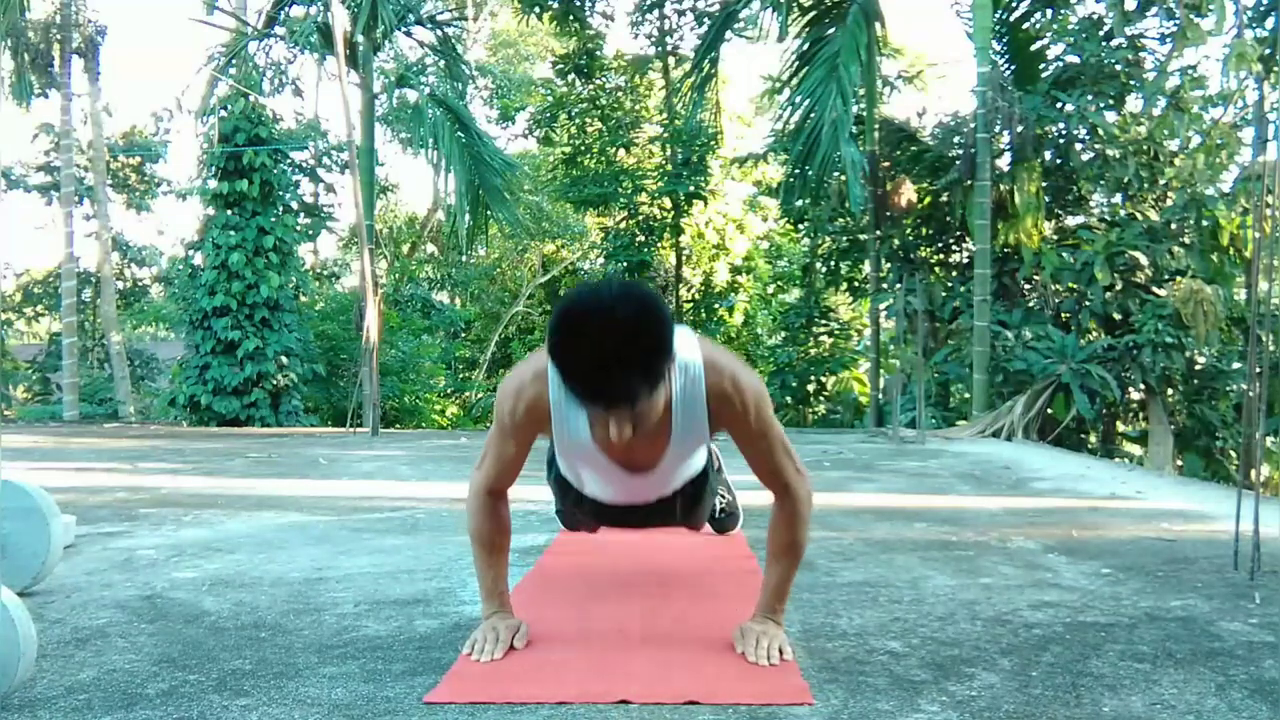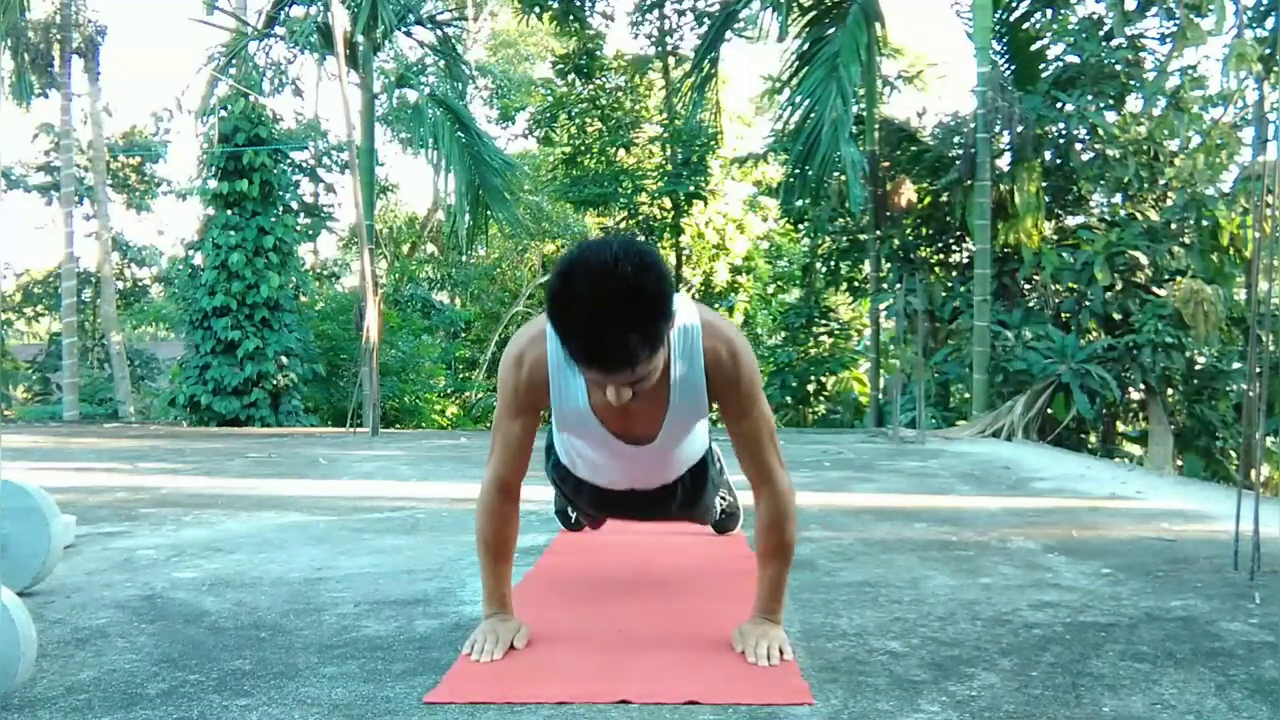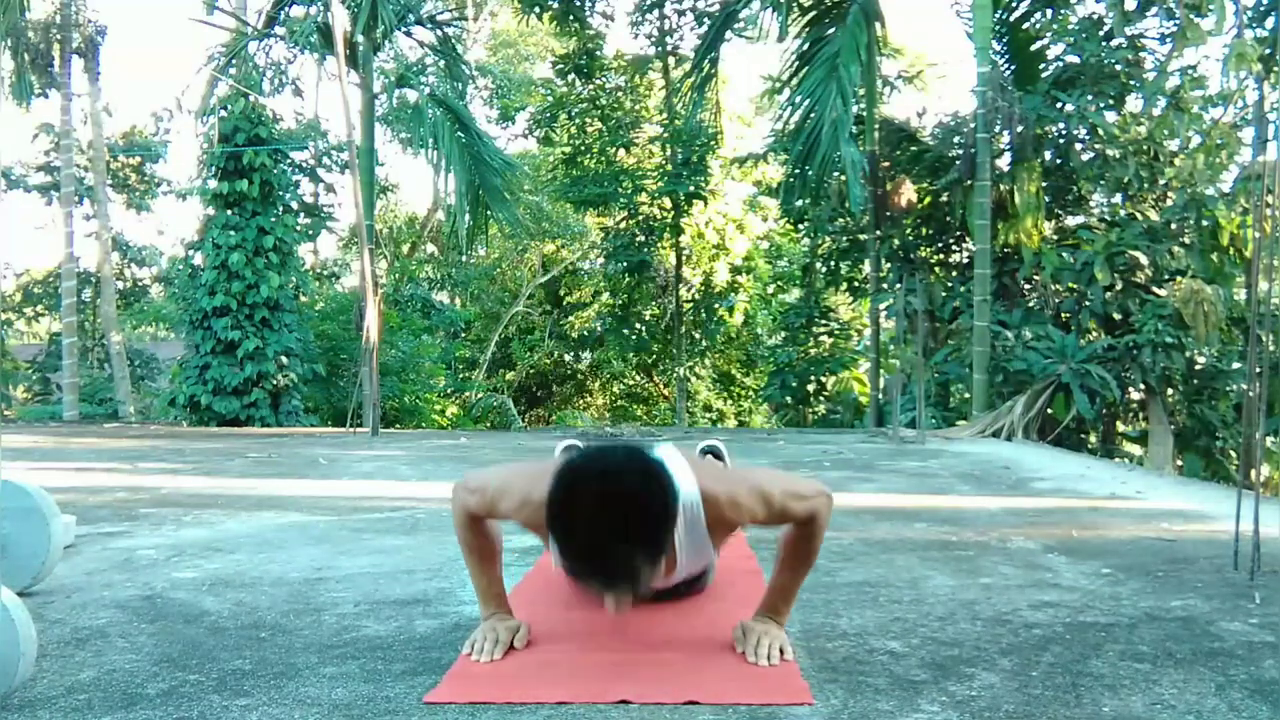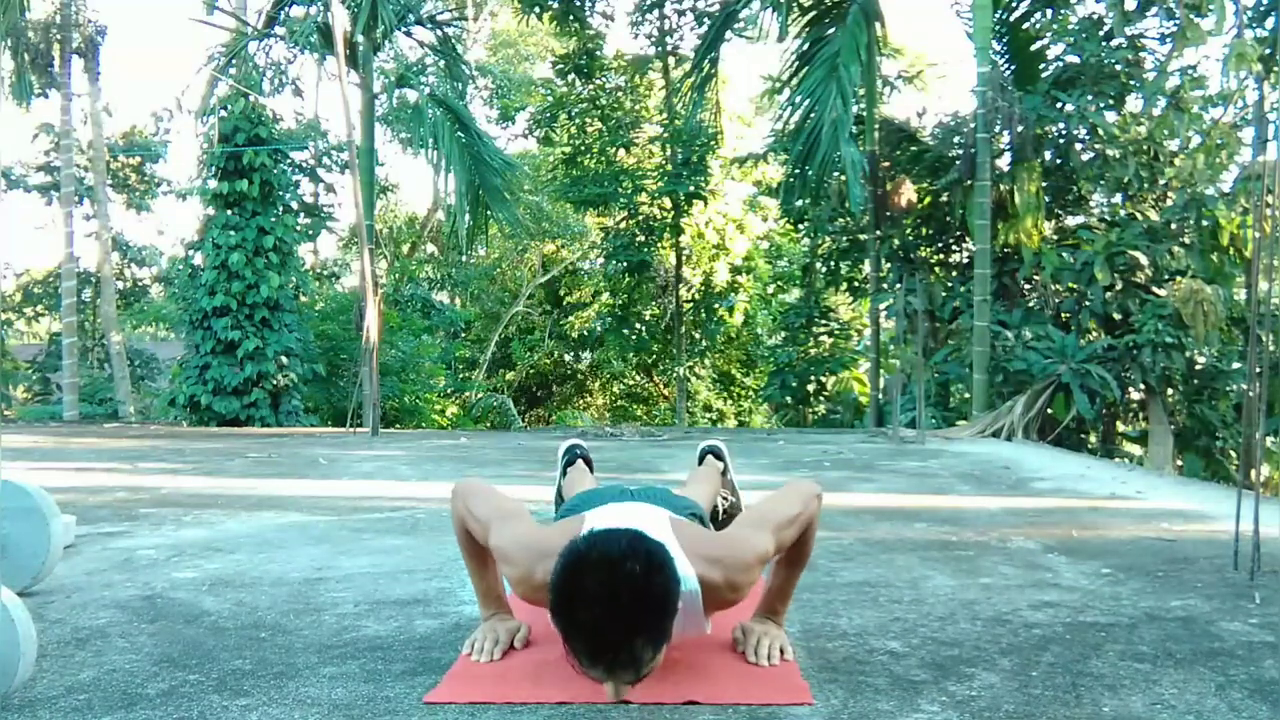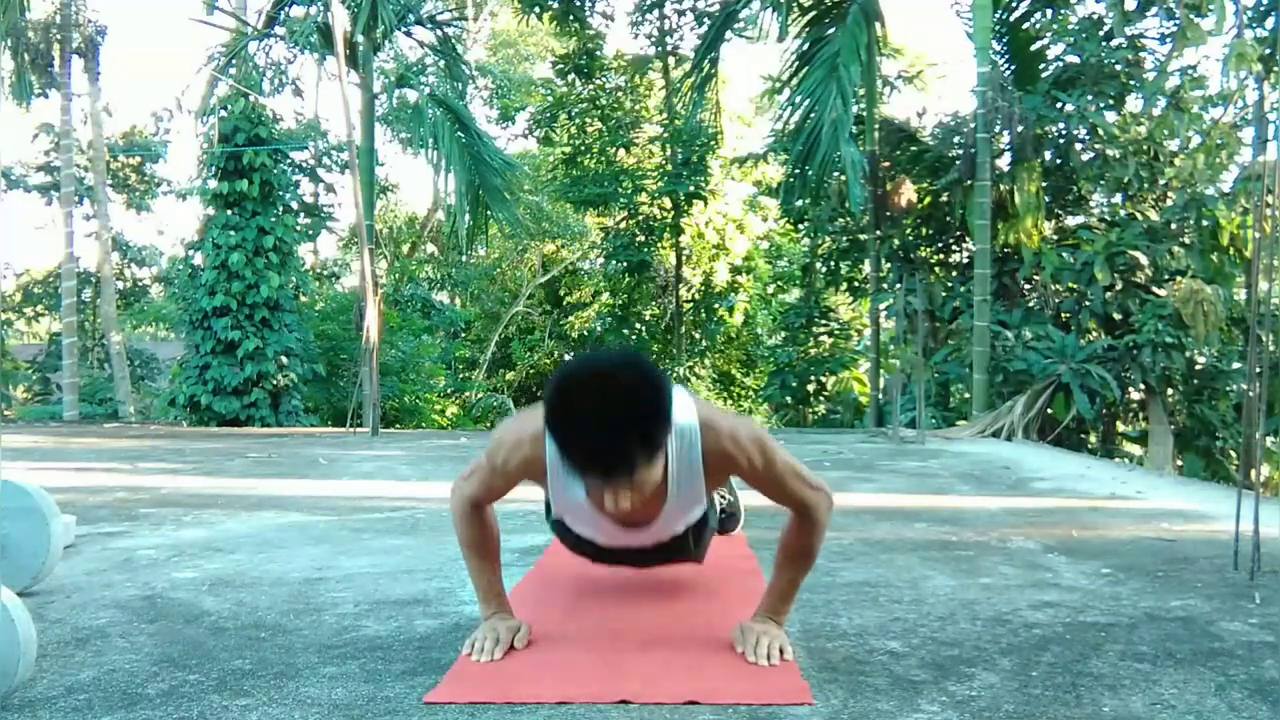
dt=0.4s
person 1, frame 1
left shoulder: (723, 381)
right shoulder: (531, 388)
left elbow: (790, 491)
right elbow: (487, 490)
left wrist: (769, 616)
right wrist: (496, 611)
left hip: (680, 488)
right hip: (584, 492)
left knee: (700, 520)
right knee: (580, 525)
left ankle: (713, 480)
person 1, frame 2
left shoulder: (718, 348)
right shoulder: (530, 355)
left elbow: (770, 485)
right elbow: (503, 485)
left wrist: (767, 616)
right wrist: (497, 611)
left hip: (681, 478)
right hip: (582, 477)
left knee: (707, 513)
right knee: (582, 519)
left ankle: (716, 475)
person 1, frame 3
left shoulder: (720, 503)
right shoulder: (530, 497)
left elbow: (819, 501)
right elbow: (465, 497)
left wrist: (771, 617)
right wrist: (495, 613)
person 1, frame 4
left shoulder: (721, 574)
right shoulder: (532, 569)
left elbow: (807, 496)
right elbow: (465, 495)
left wrist: (768, 618)
right wrist: (496, 615)
left hip: (670, 512)
right hip: (591, 512)
left ankle: (712, 466)
right ankle: (576, 464)
person 1, frame 5
left shoulder: (720, 437)
right shoulder: (528, 442)
left elbow: (815, 502)
right elbow: (467, 498)
left wrist: (770, 618)
right wrist: (495, 614)
left hip: (680, 531)
